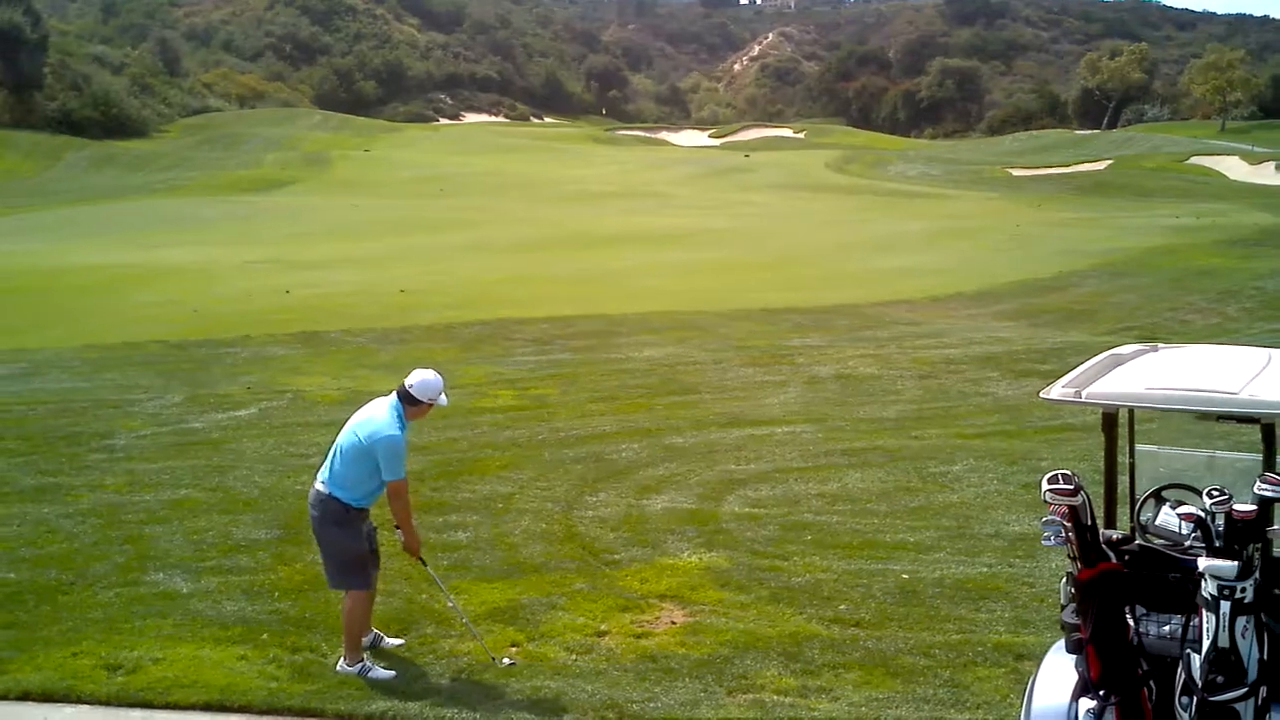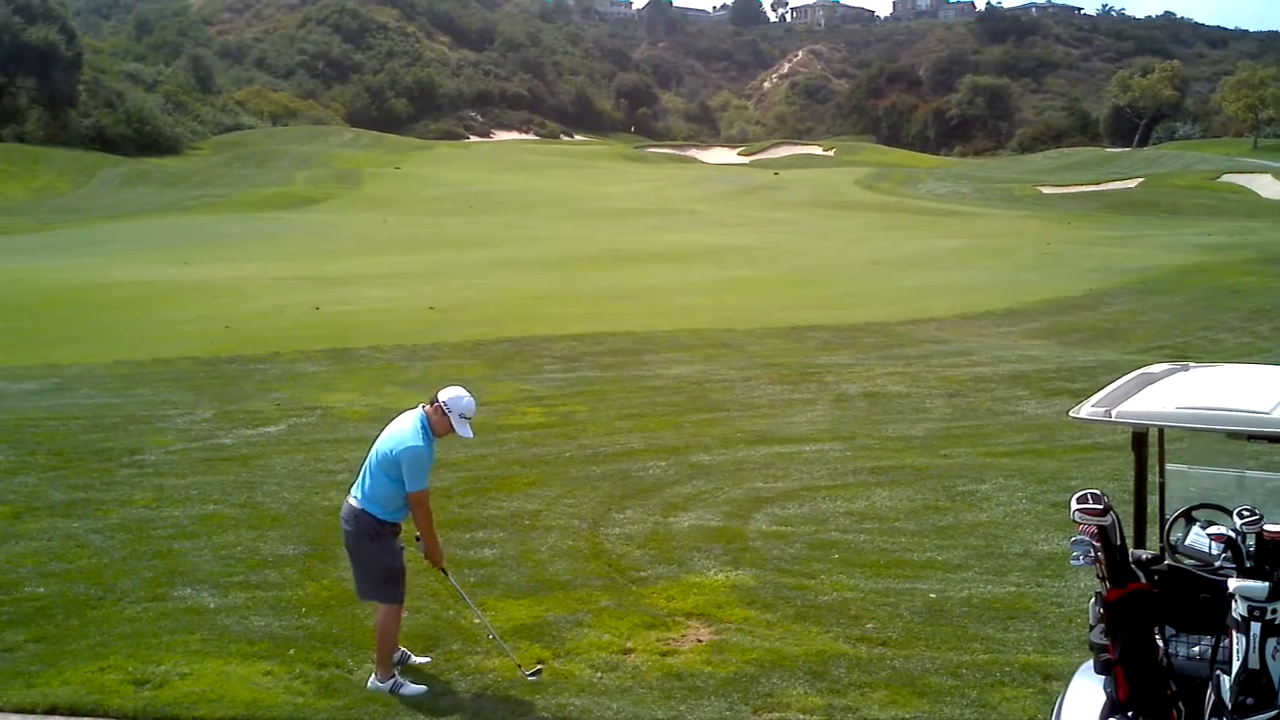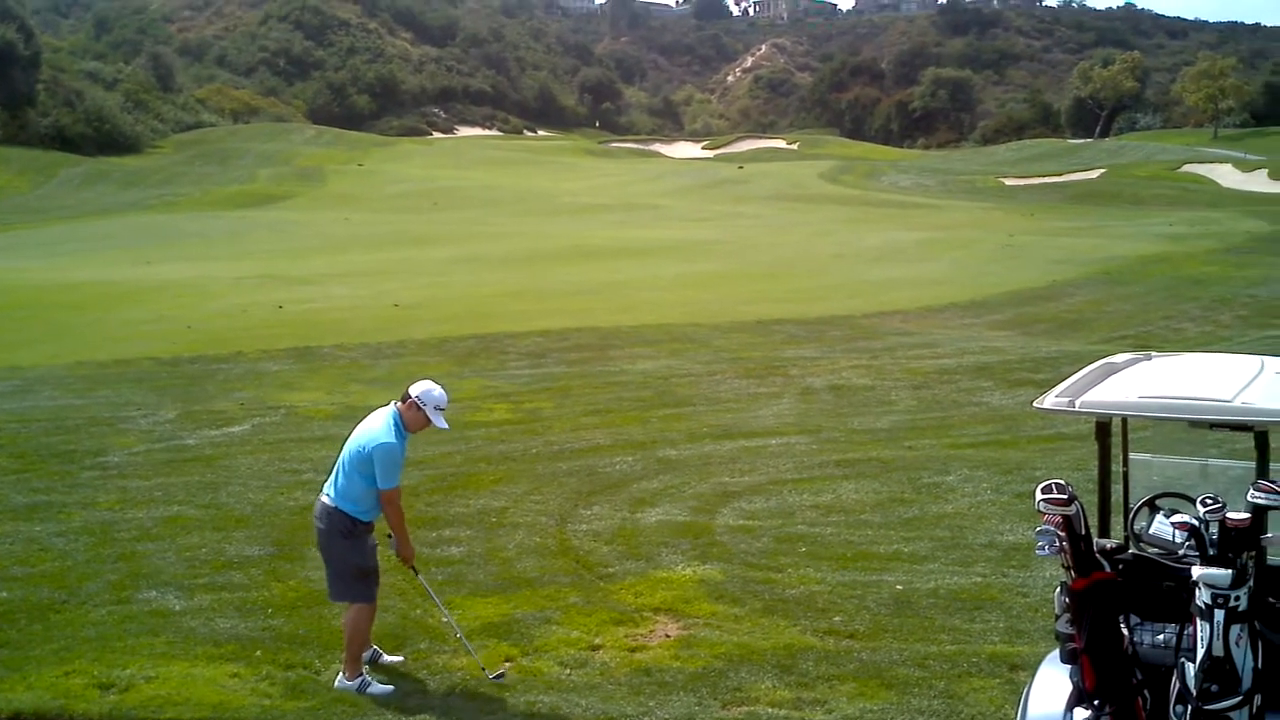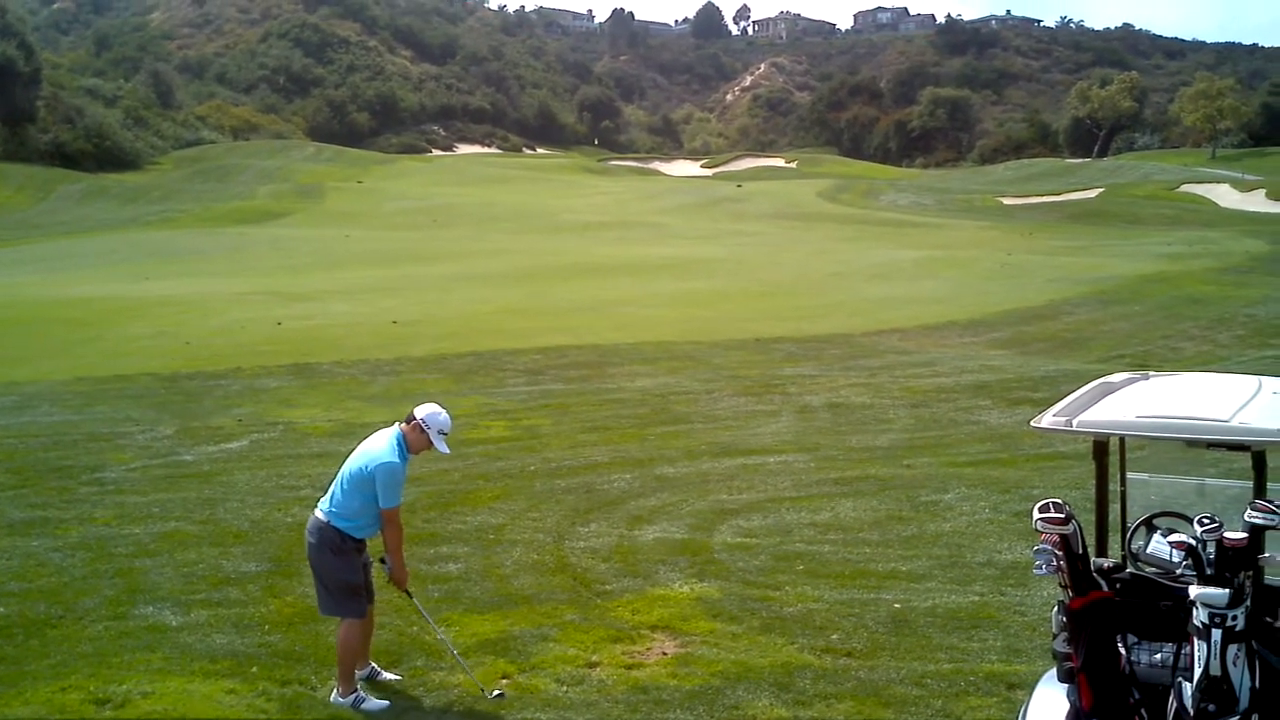
dt=1s
person 1, frame 1
left shoulder: (388, 407)
right shoulder: (390, 434)
left elbow: (399, 481)
right elbow: (396, 493)
left wrist: (407, 525)
right wrist: (410, 535)
left hip: (347, 501)
right hip: (335, 508)
left knee: (369, 569)
right knee: (357, 583)
left ankle: (363, 632)
right ankle: (351, 659)
person 1, frame 2
left shoulder: (417, 421)
right shoulder: (414, 445)
left elbow: (422, 492)
right elbow: (419, 504)
left wrist: (428, 538)
right wrist: (432, 546)
left hip: (377, 516)
right hip: (367, 522)
left knee: (392, 590)
right knee: (390, 597)
left ankle: (390, 651)
right ankle: (383, 675)
person 1, frame 3
left shoulder: (386, 417)
right shoulder: (387, 442)
left elbow: (390, 492)
right elbow: (390, 501)
left wrist: (399, 536)
right wrist: (404, 543)
left hip: (350, 516)
right hip: (340, 521)
left knee: (369, 587)
right knee: (361, 597)
left ankle: (364, 649)
right ankle: (350, 674)
person 1, frame 4
left shoulder: (389, 437)
right shoulder: (390, 462)
left elbow: (386, 517)
right elbow: (391, 522)
left wrist: (391, 557)
right wrist: (398, 566)
left hip: (344, 533)
right hip: (332, 537)
left knee: (365, 604)
right knee: (353, 613)
left ankle: (362, 666)
right ankle: (345, 691)
